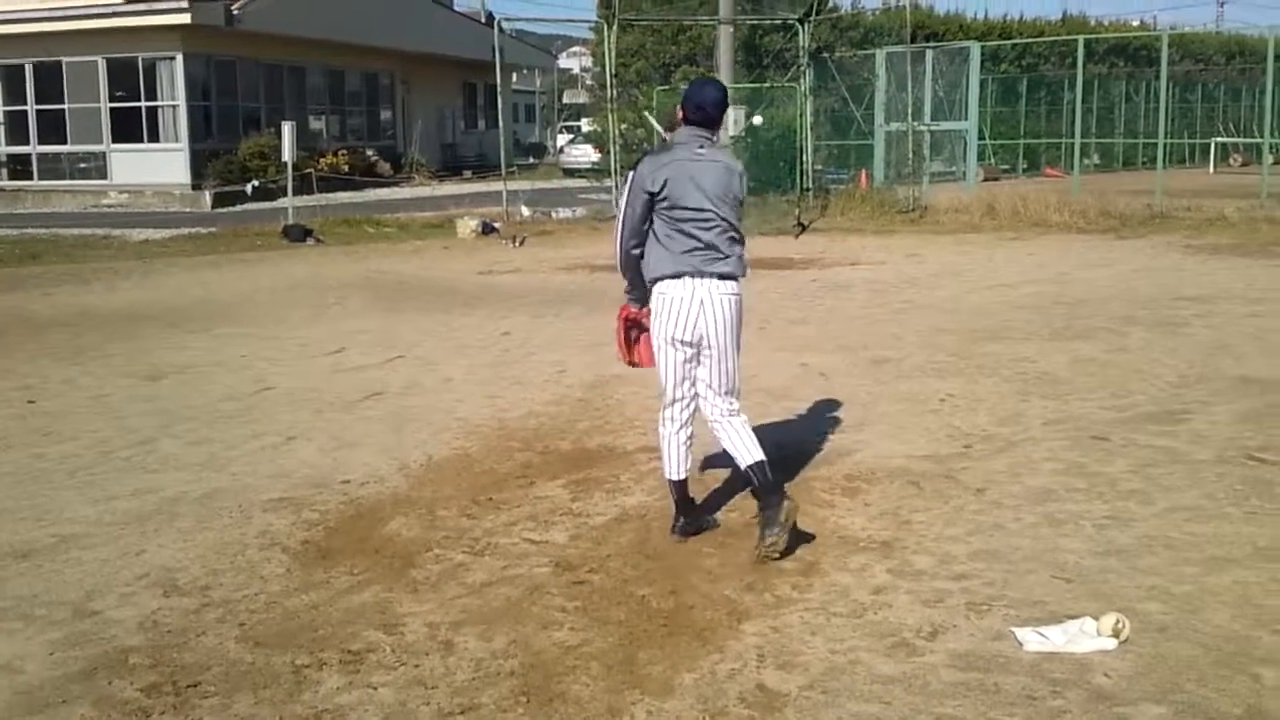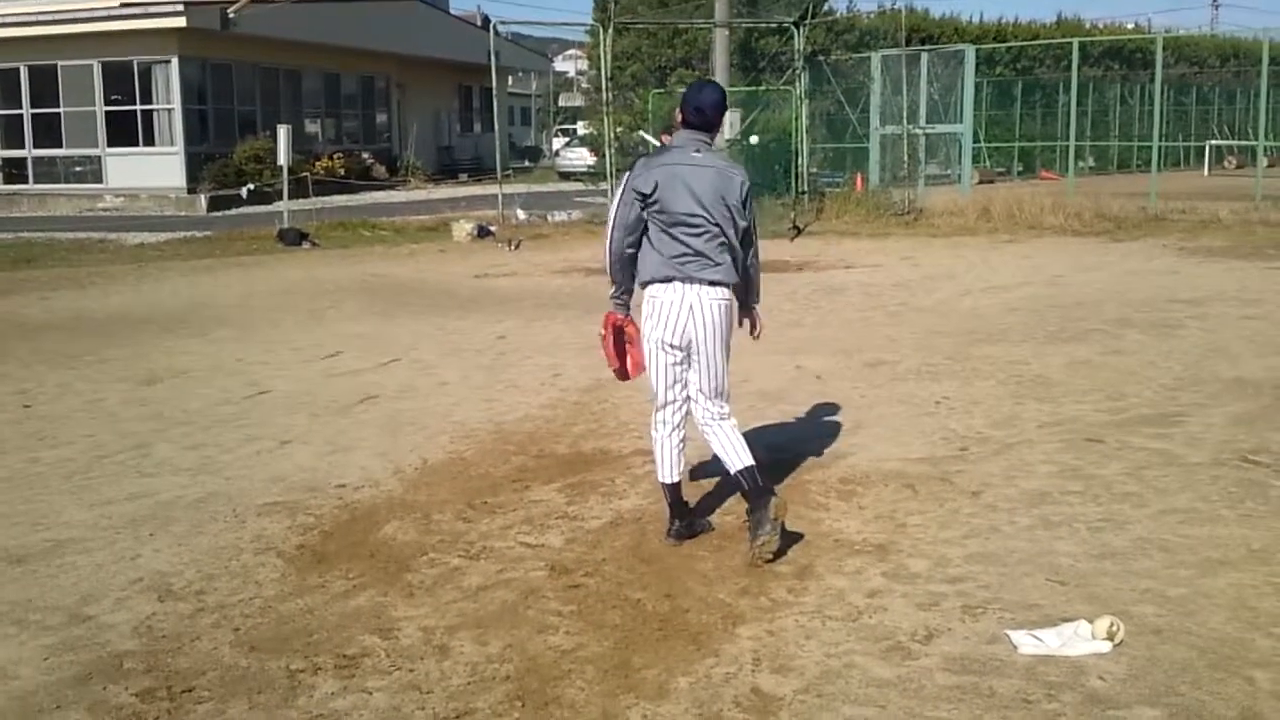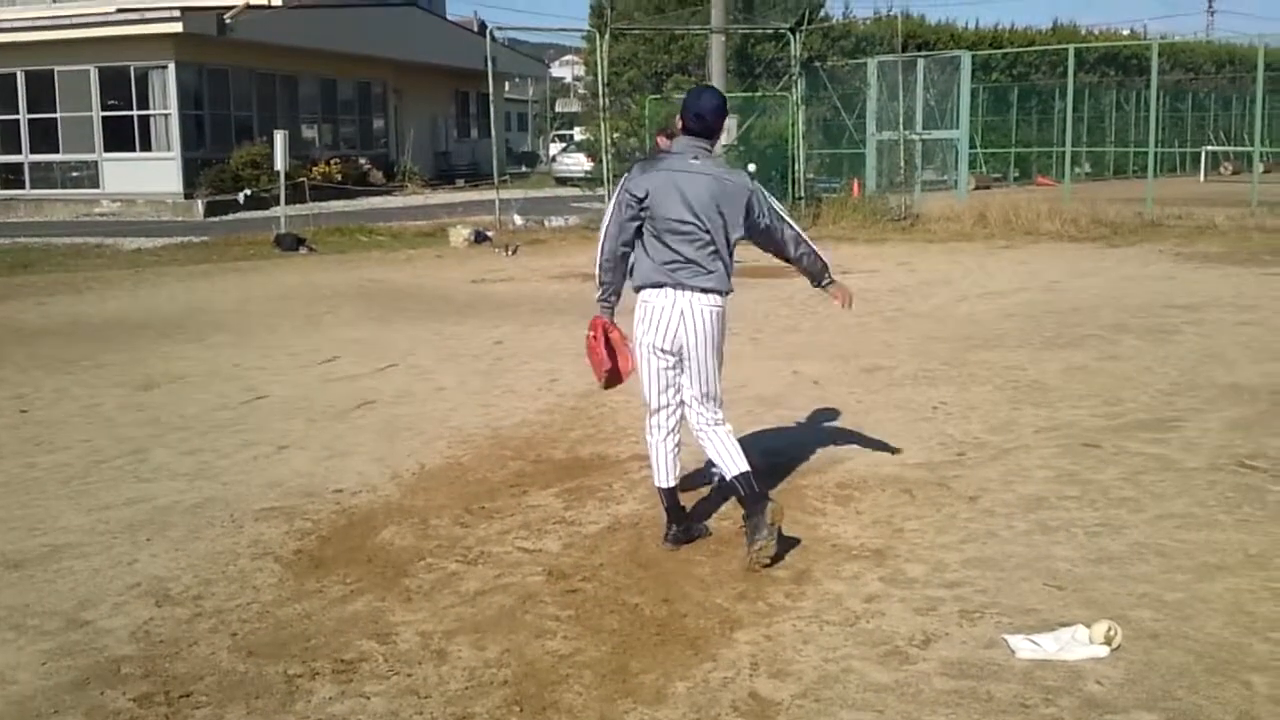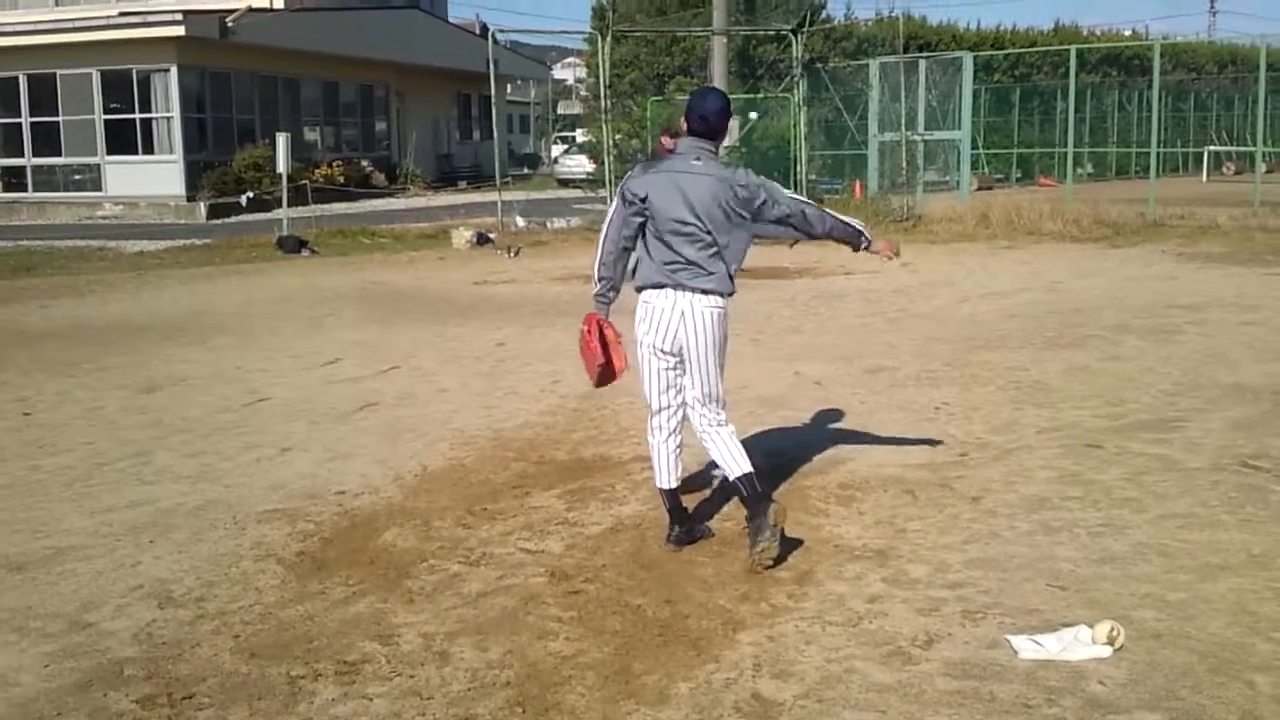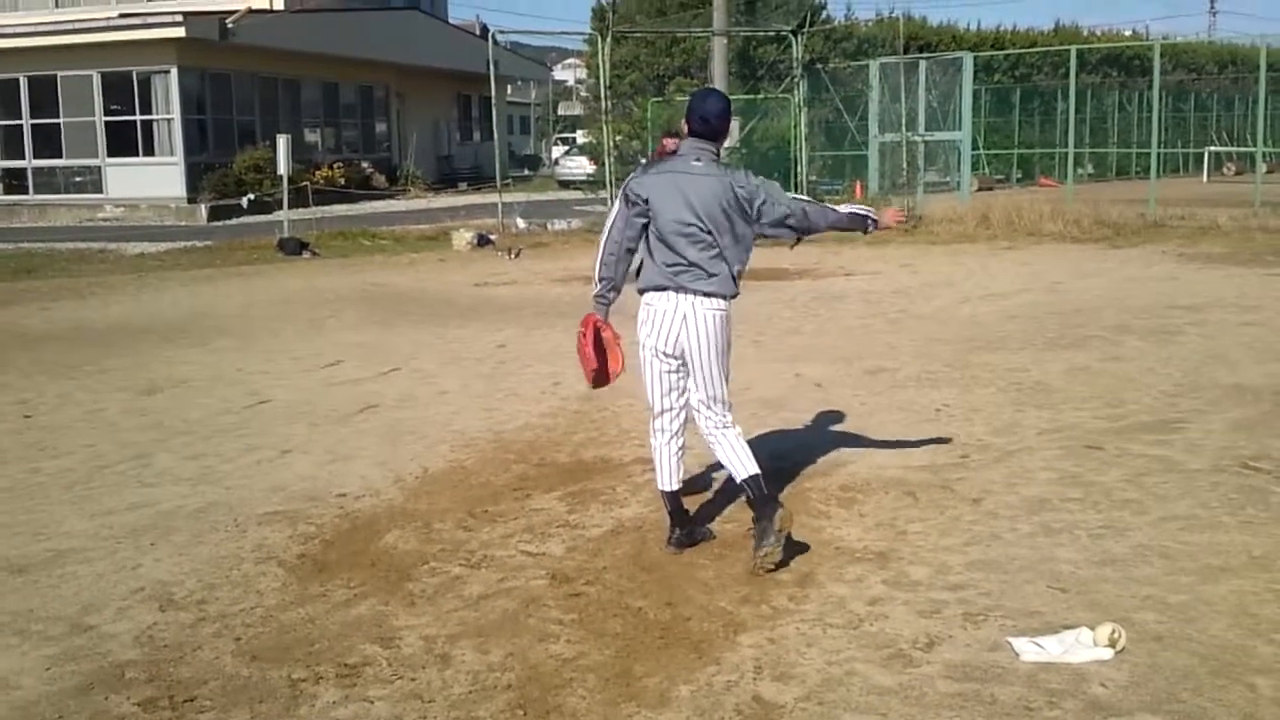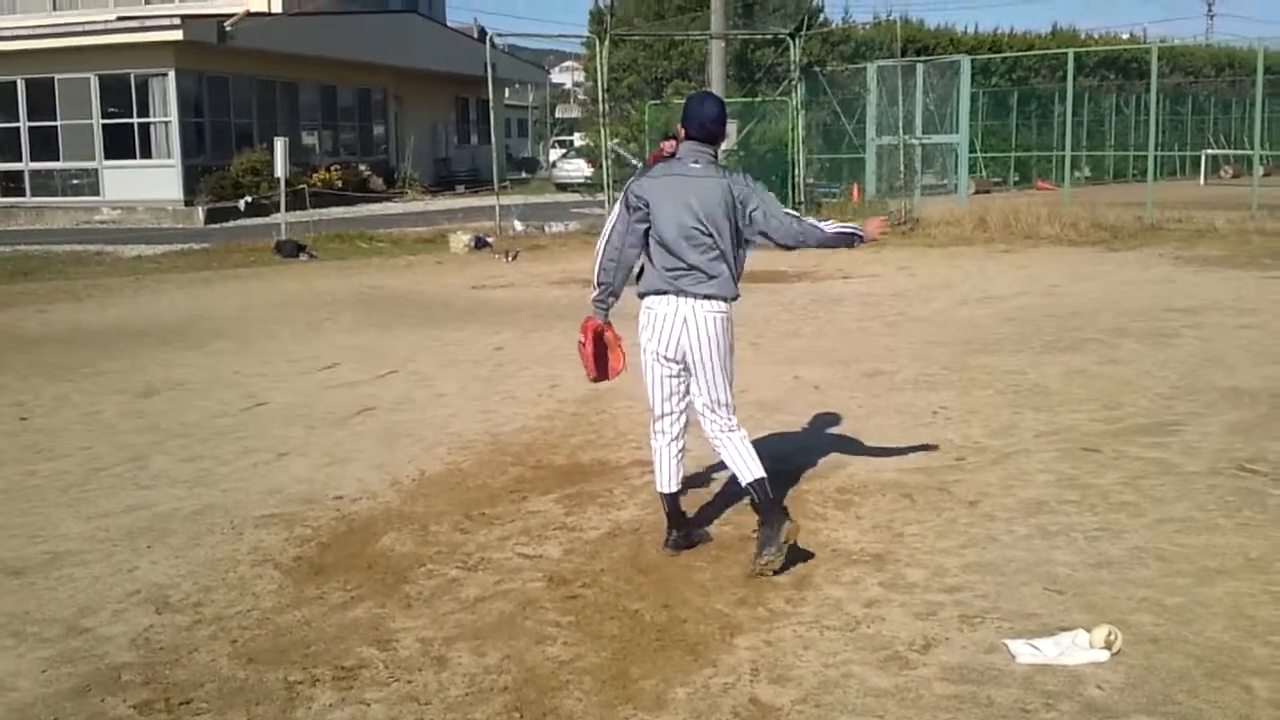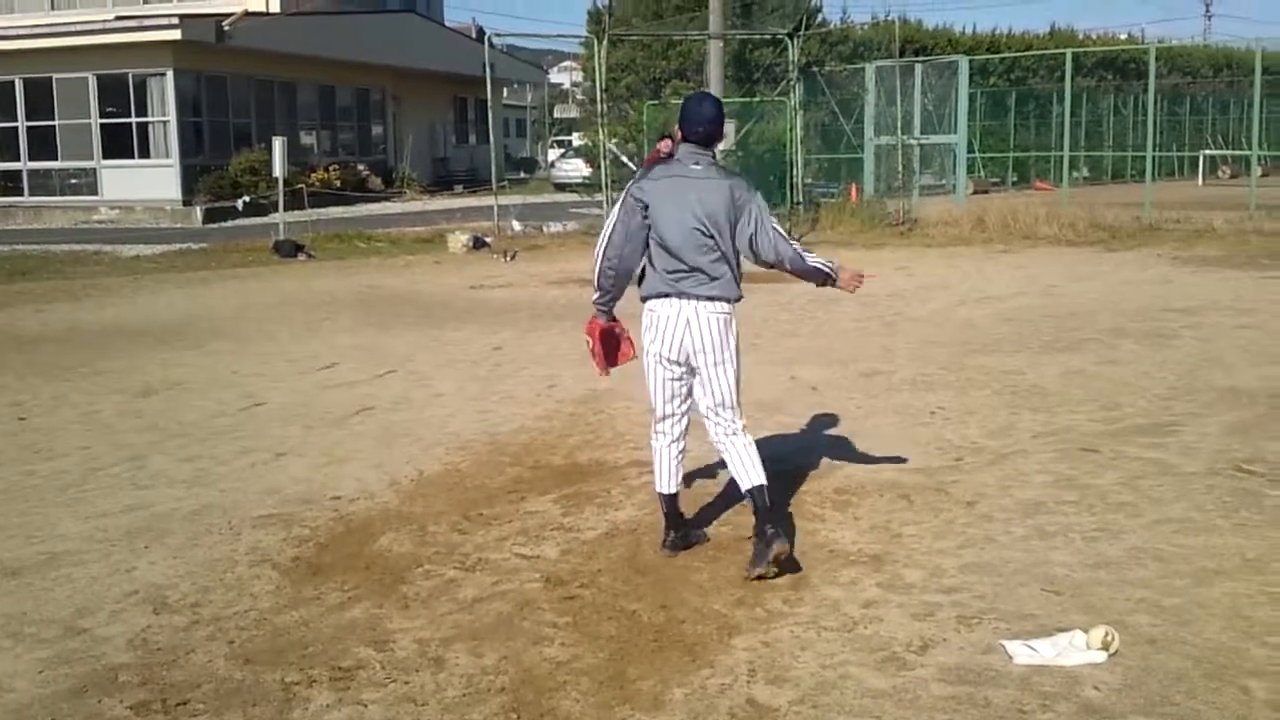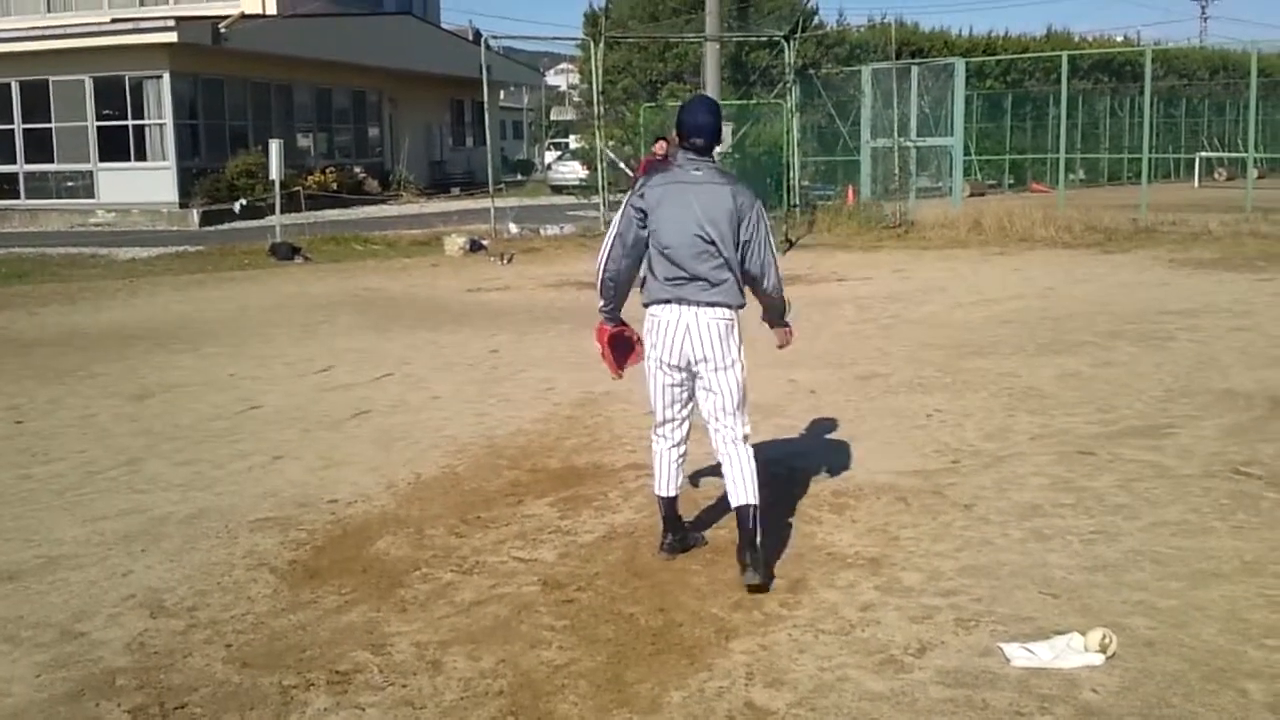
dt=0.1s
person 1, frame 1
left shoulder: (652, 166)
right shoulder: (733, 170)
left elbow: (630, 239)
left wrist: (637, 296)
left hip: (671, 294)
right hip: (723, 293)
left knee: (677, 409)
right knee: (722, 405)
left ankle: (684, 511)
right ankle: (769, 493)
person 1, frame 2
left shoulder: (648, 169)
right shoulder: (733, 176)
left elbow: (621, 240)
right elbow: (747, 246)
left wrist: (620, 301)
right wrist: (749, 302)
left hip: (660, 299)
right hip: (715, 300)
left knee: (662, 411)
right knee: (712, 410)
left ankle: (680, 517)
right ankle: (759, 497)
person 1, frame 3
left shoulder: (645, 174)
right shoulder: (735, 183)
left elbow: (614, 245)
right elbow: (784, 234)
left wrist: (605, 306)
right wrist: (824, 277)
left hip: (656, 306)
right hip: (707, 307)
left knee: (661, 418)
right knee: (706, 416)
left ankle: (675, 520)
right ankle: (755, 504)
person 1, frame 4
left shoulder: (645, 176)
right shoulder: (739, 184)
left elbow: (614, 245)
right elbow: (805, 215)
left wrist: (601, 305)
right wrist: (863, 237)
left hip: (656, 307)
right hip: (708, 309)
left knee: (663, 420)
right knee: (710, 416)
left ankle: (679, 521)
right ankle: (758, 504)
person 1, frame 5
left shoulder: (647, 178)
right shoulder: (739, 186)
left elbow: (617, 246)
right elbow: (805, 214)
left wrist: (600, 306)
right wrist: (872, 219)
left hip: (658, 310)
right hip: (711, 312)
left knee: (665, 422)
right knee: (716, 418)
left ankle: (679, 523)
right ankle: (765, 507)
person 1, frame 6
left shoulder: (647, 182)
right shoulder: (735, 186)
left elbow: (615, 249)
right elbow: (792, 228)
left wrist: (600, 307)
right wrist: (858, 233)
left hip: (659, 312)
right hip: (711, 314)
left knee: (667, 425)
right knee: (722, 421)
left ankle: (677, 526)
right ankle: (770, 512)
person 1, frame 7
left shoulder: (647, 183)
right shoulder: (733, 189)
left elbow: (616, 250)
right elbow: (774, 249)
left wrist: (603, 309)
right wrist: (830, 275)
left hip: (661, 315)
right hip: (713, 316)
left knee: (667, 426)
right knee: (727, 424)
left ankle: (673, 526)
right ankle: (767, 524)
person 1, frame 8
left shoulder: (649, 189)
right shoulder: (738, 194)
left elbow: (617, 258)
right elbow: (762, 267)
left wrist: (609, 311)
right wrist: (778, 318)
left hip: (664, 320)
right hip: (719, 323)
left knee: (669, 431)
right knee: (732, 436)
left ankle: (672, 531)
right ankle: (750, 550)
